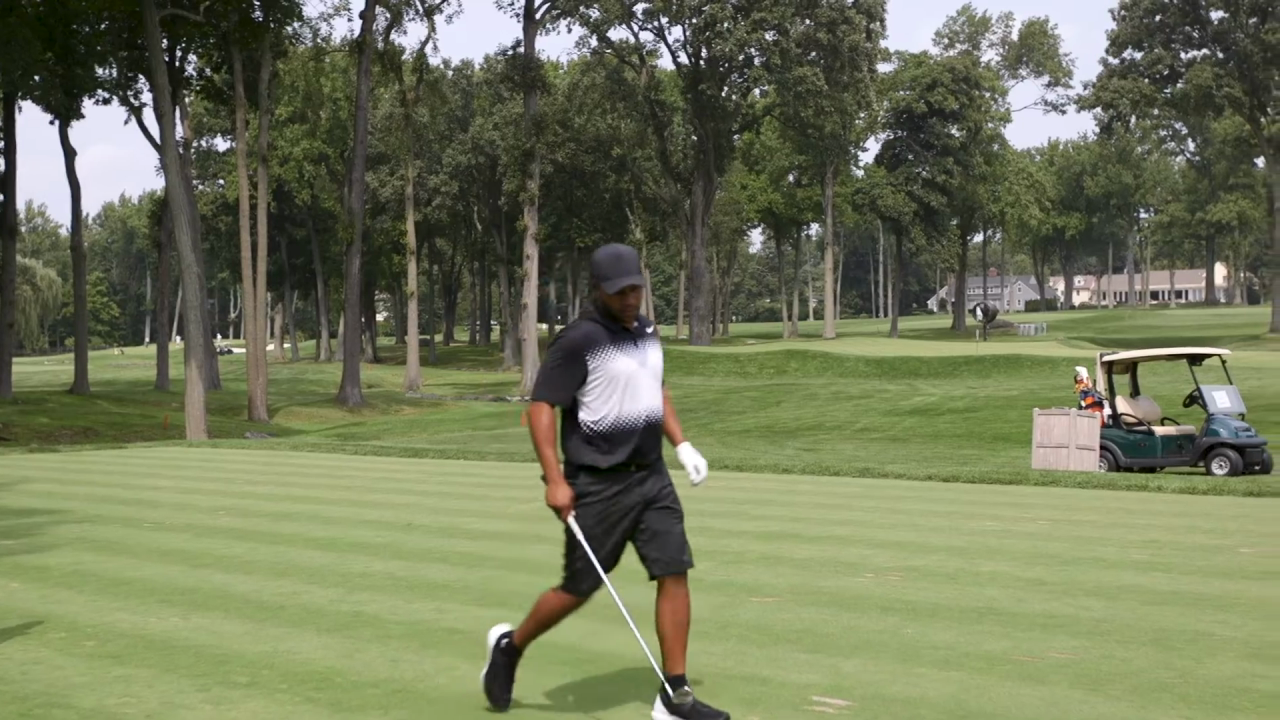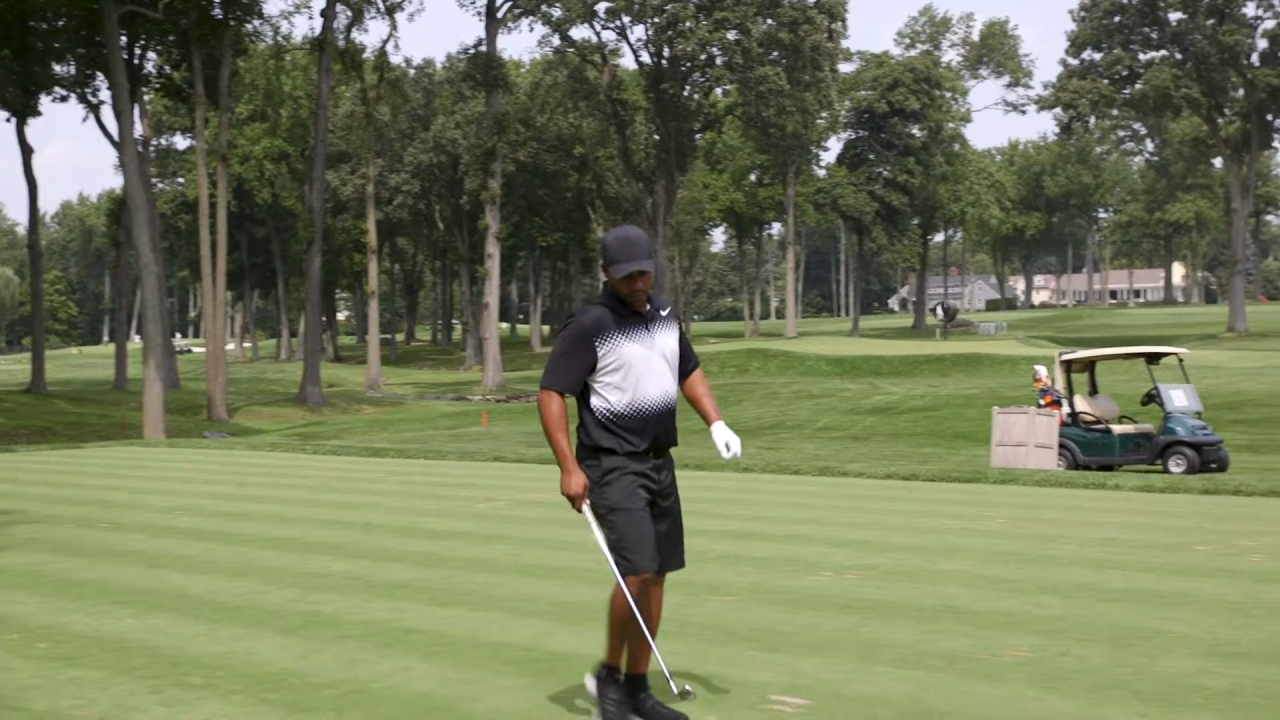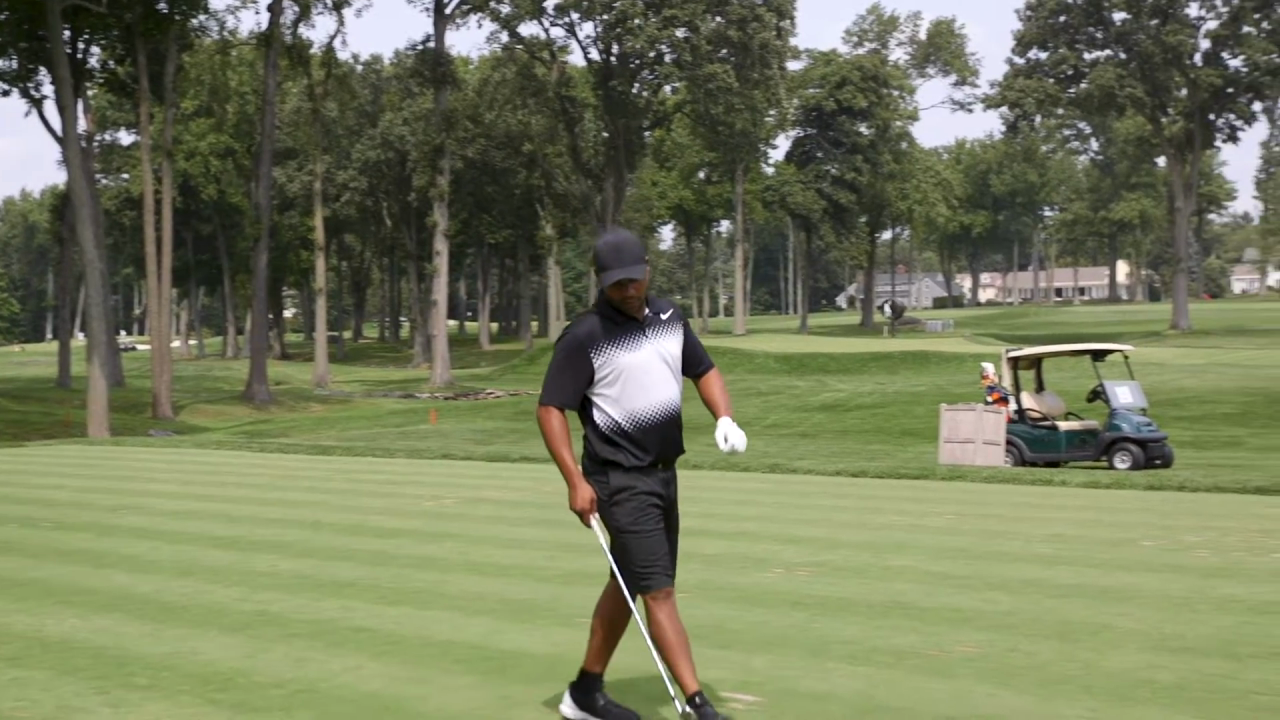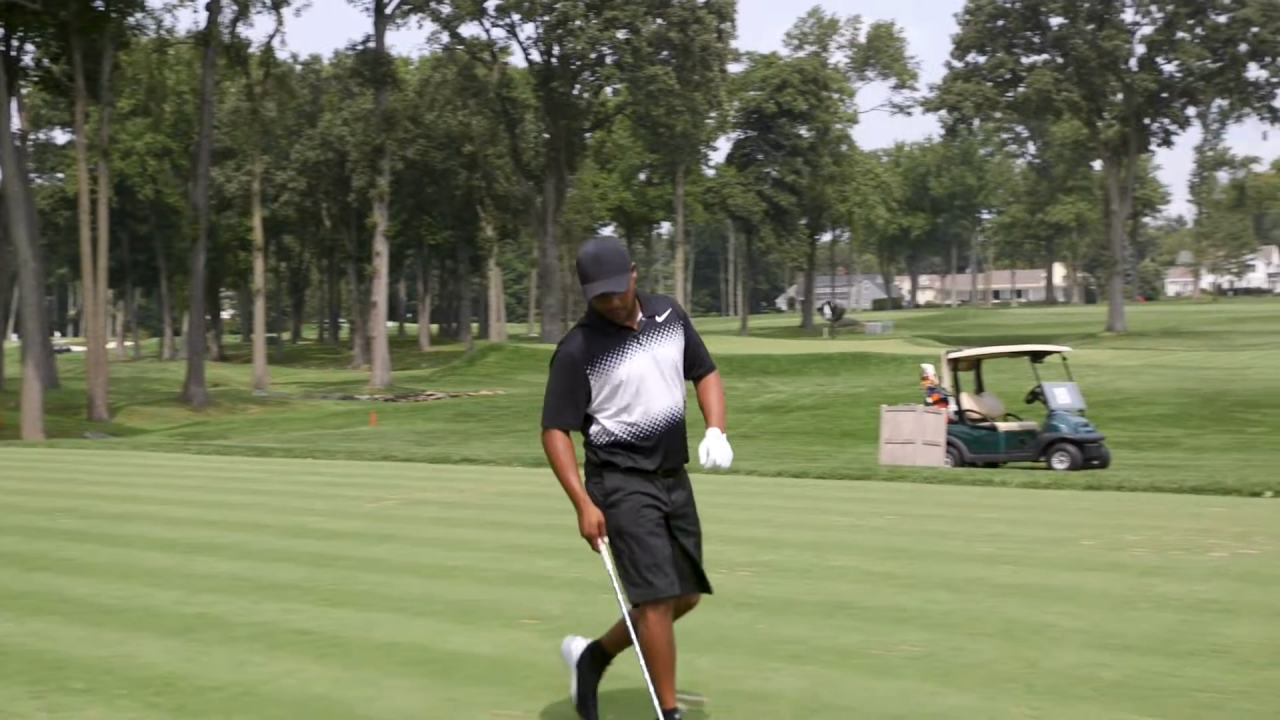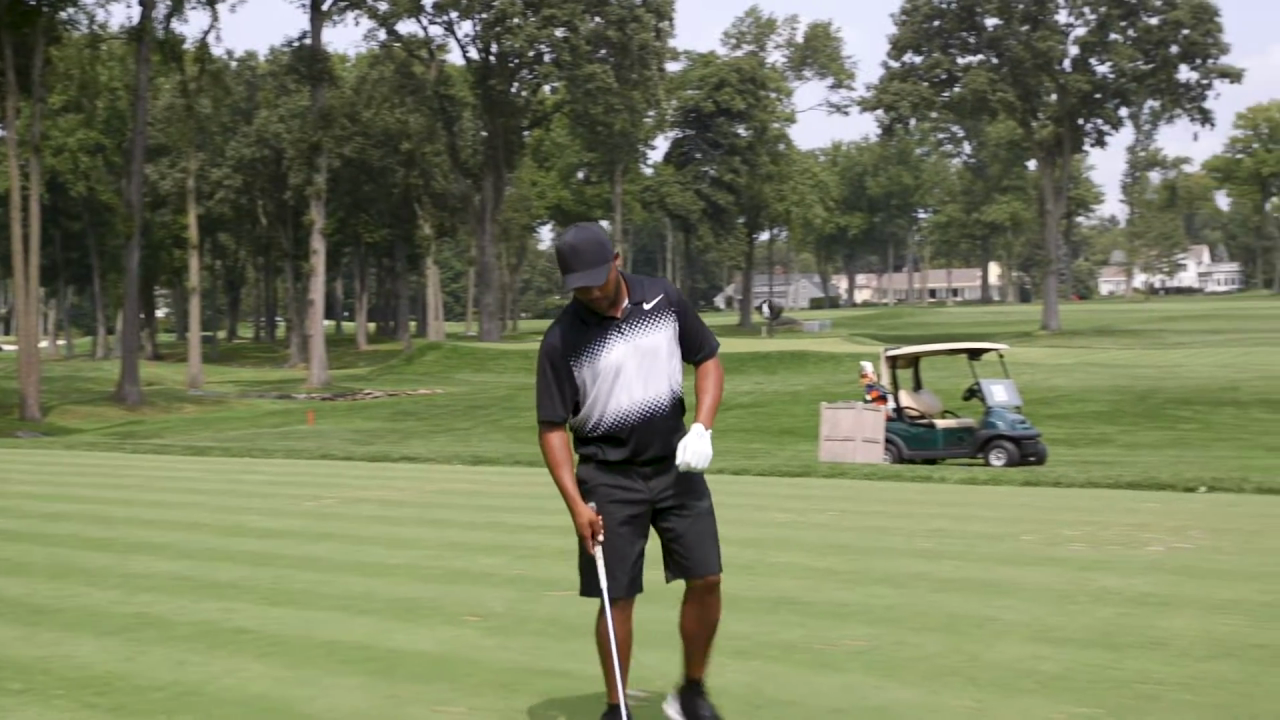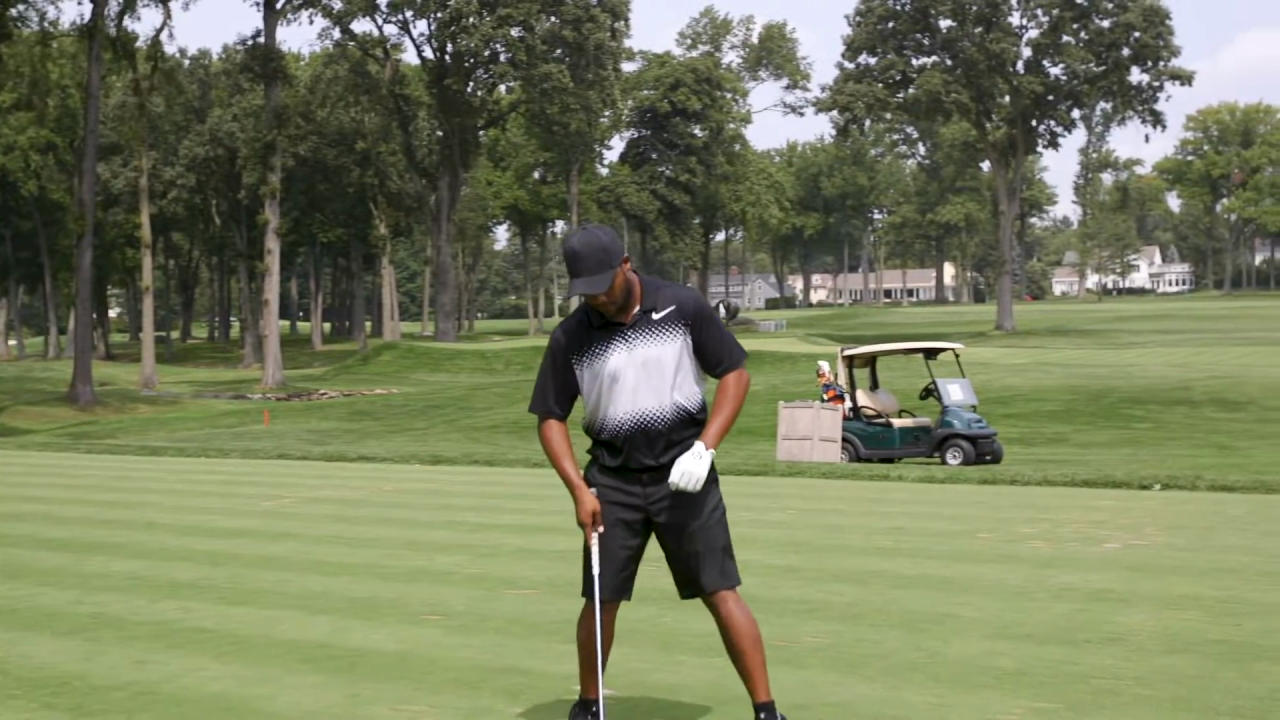
dt=0.4s
person 1, frame 1
left shoulder: (647, 331)
right shoulder: (579, 339)
right elbow: (541, 406)
left wrist: (681, 444)
right wrist: (555, 479)
left hip: (651, 477)
right hip: (597, 483)
left knee: (675, 576)
right knee: (579, 589)
right ankle: (509, 646)
person 1, frame 2
left shoulder: (665, 314)
right shoulder: (589, 324)
left elbow: (689, 373)
right elbow: (550, 394)
left wrist: (716, 423)
right wrist: (569, 467)
left hip: (659, 462)
right hip: (612, 466)
left knee: (655, 576)
right knee: (637, 572)
right ankle: (609, 674)
person 1, frame 3
left shoulder: (668, 315)
right shoulder: (584, 335)
left elbow: (704, 370)
right elbow: (550, 409)
left wrist: (724, 418)
right wrist: (575, 481)
left hip: (662, 473)
right hip: (618, 479)
left knee: (628, 585)
right knee: (658, 591)
person 1, frame 4
left shoulder: (669, 313)
right shoulder: (578, 349)
left elbow: (705, 373)
right elbow: (555, 430)
left wrist: (715, 431)
right wrist: (583, 504)
left hip: (673, 478)
right hip: (621, 483)
left knee: (685, 595)
right knee: (657, 599)
left ankle: (592, 656)
person 1, frame 5
left shoulder: (665, 298)
right shoulder: (561, 339)
left elbow: (708, 359)
right elbow: (552, 428)
left wrist: (701, 428)
right wrist: (575, 503)
left hip: (674, 466)
right hip: (608, 476)
left knee: (705, 578)
right knee: (618, 598)
person 1, frame 6
left shoulder: (684, 306)
right shoulder: (570, 337)
left elbow: (734, 373)
right elbow: (551, 418)
left wrist: (704, 448)
right wrist: (579, 489)
left hip: (683, 473)
right hip: (614, 479)
left knee: (720, 591)
right knee: (603, 599)
